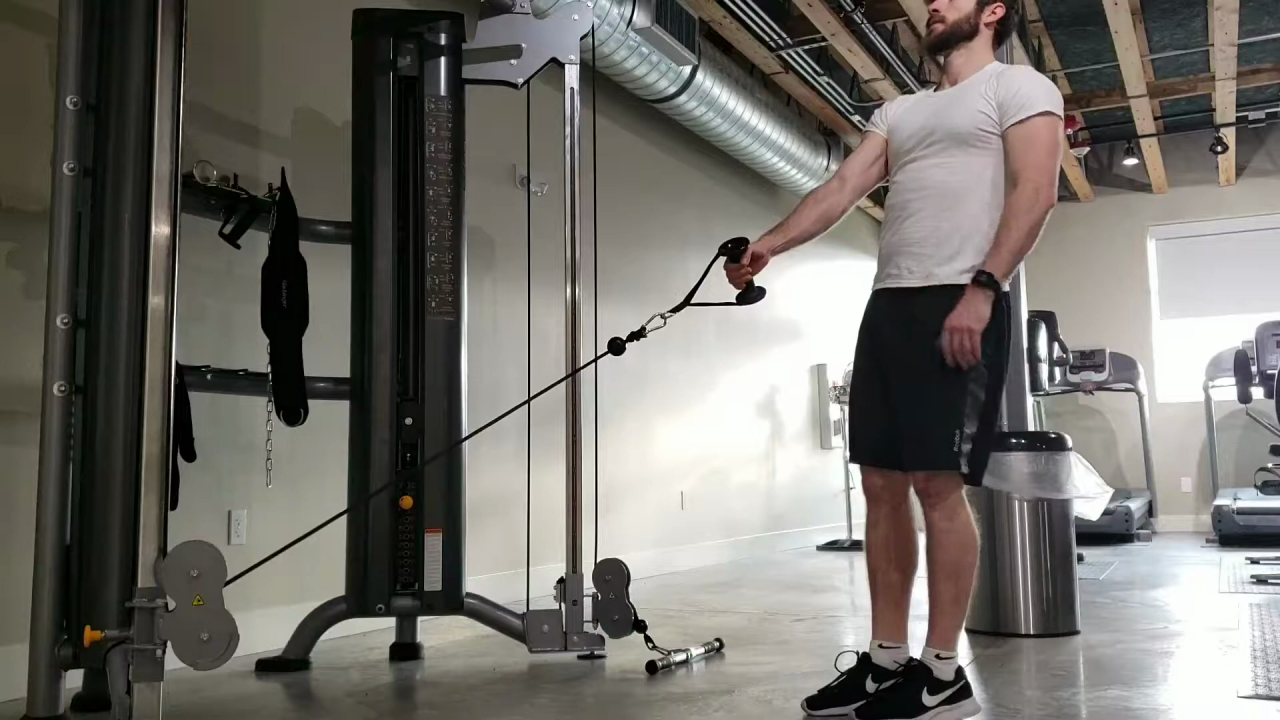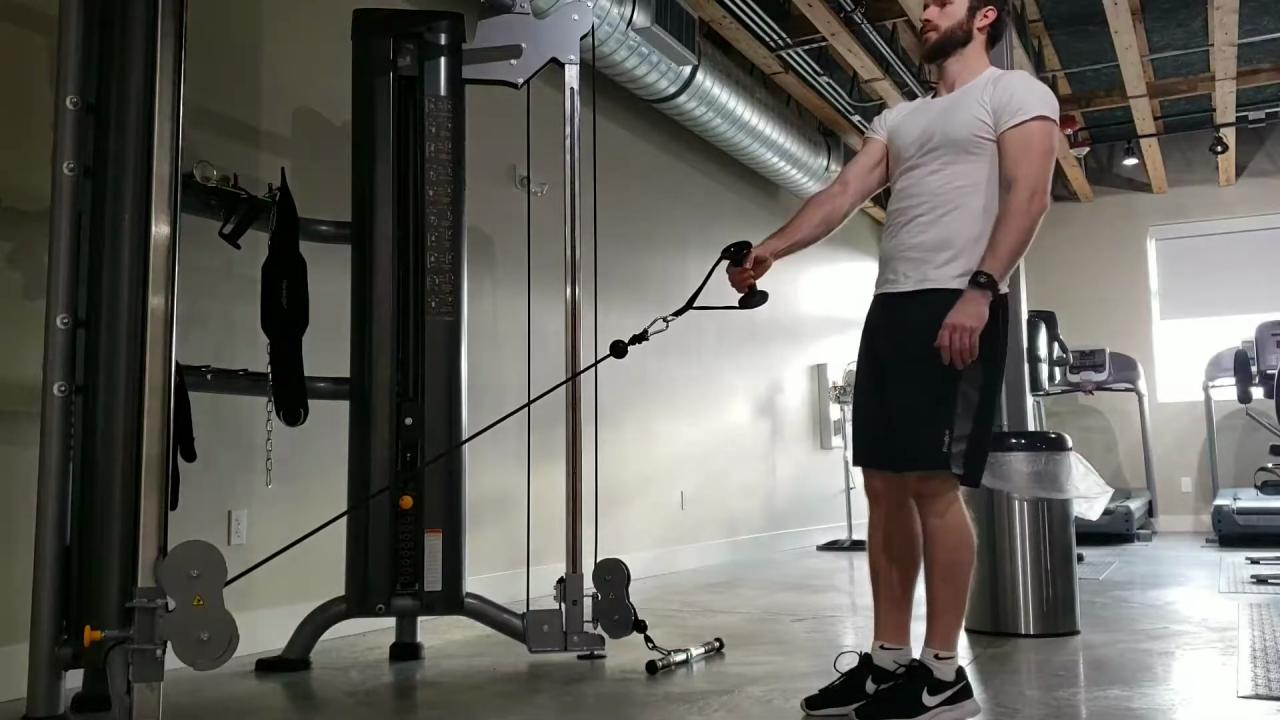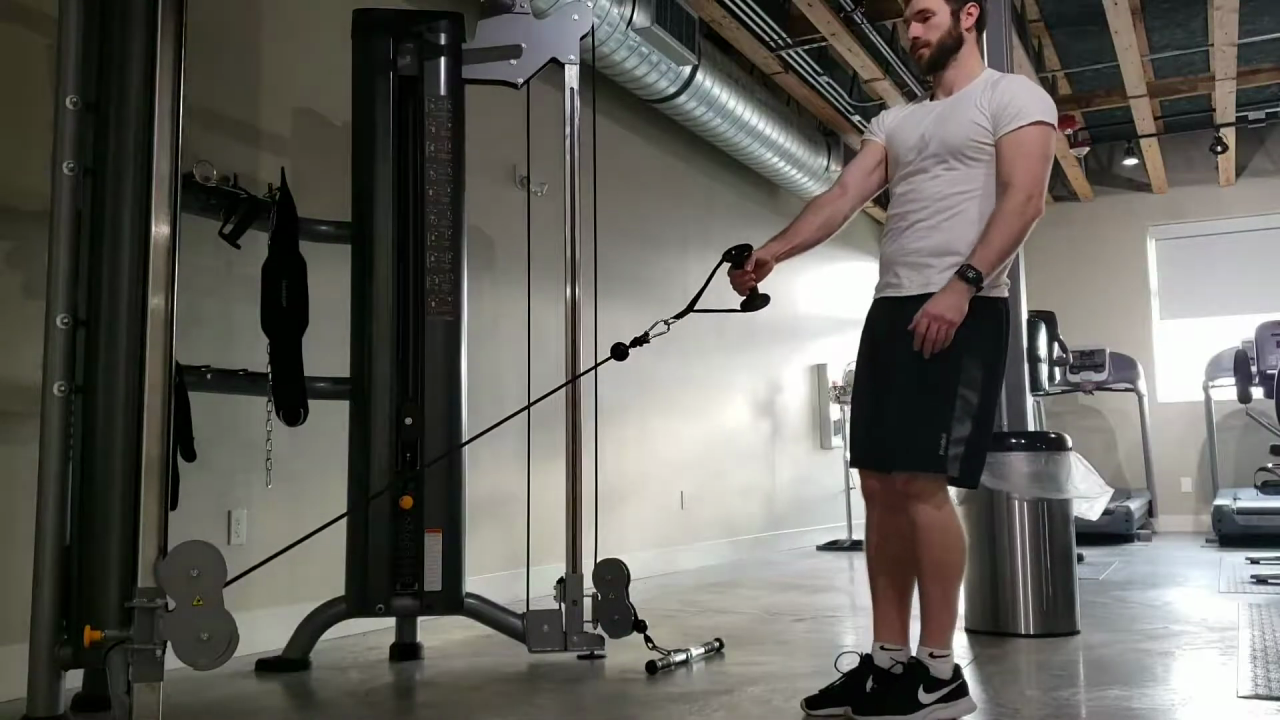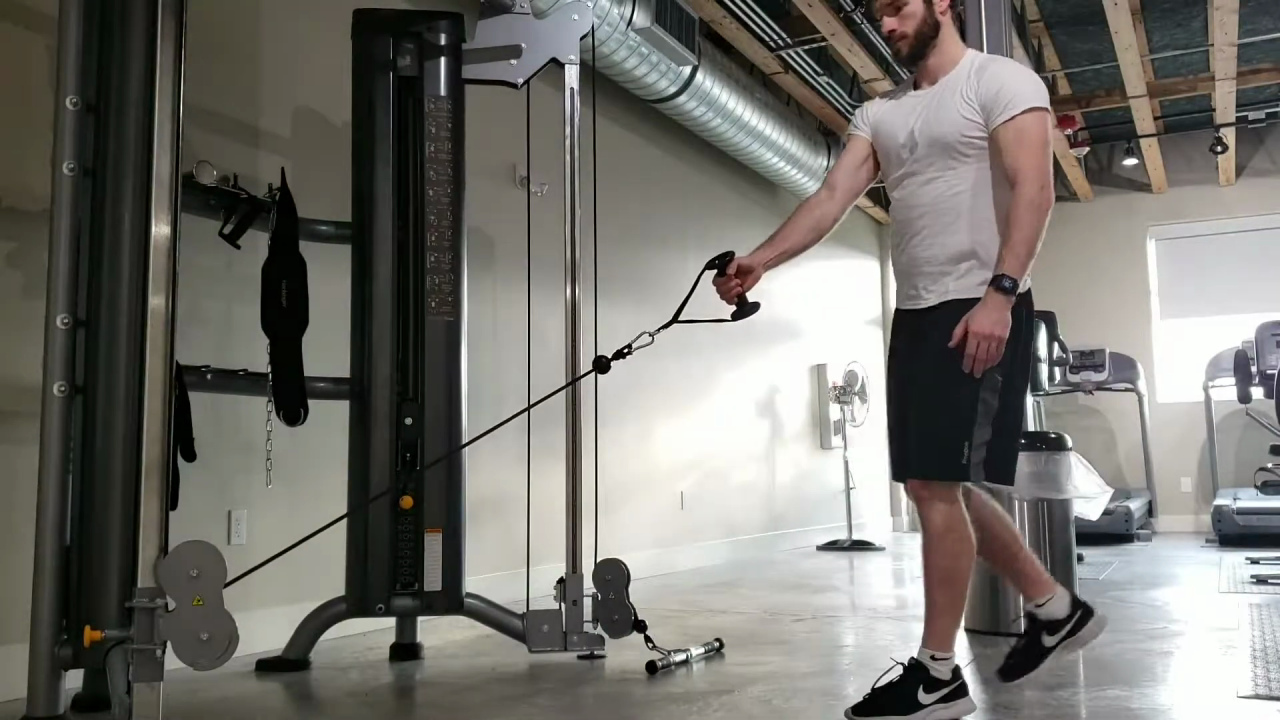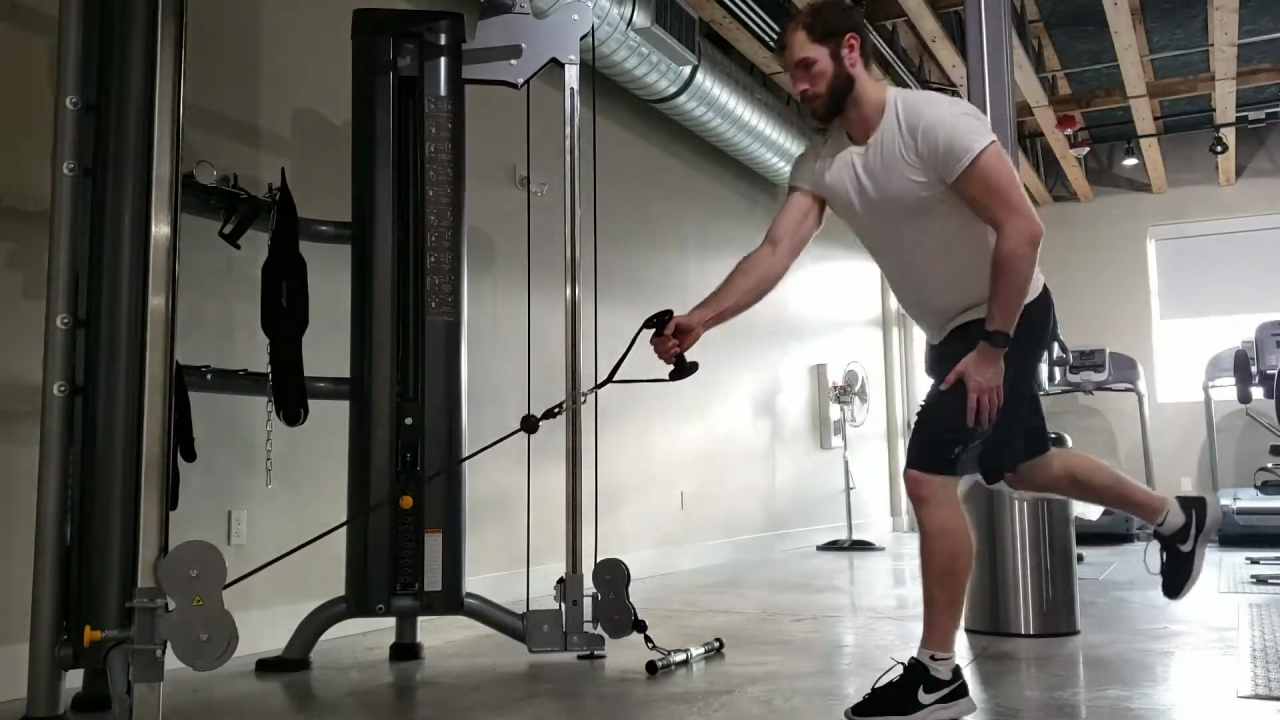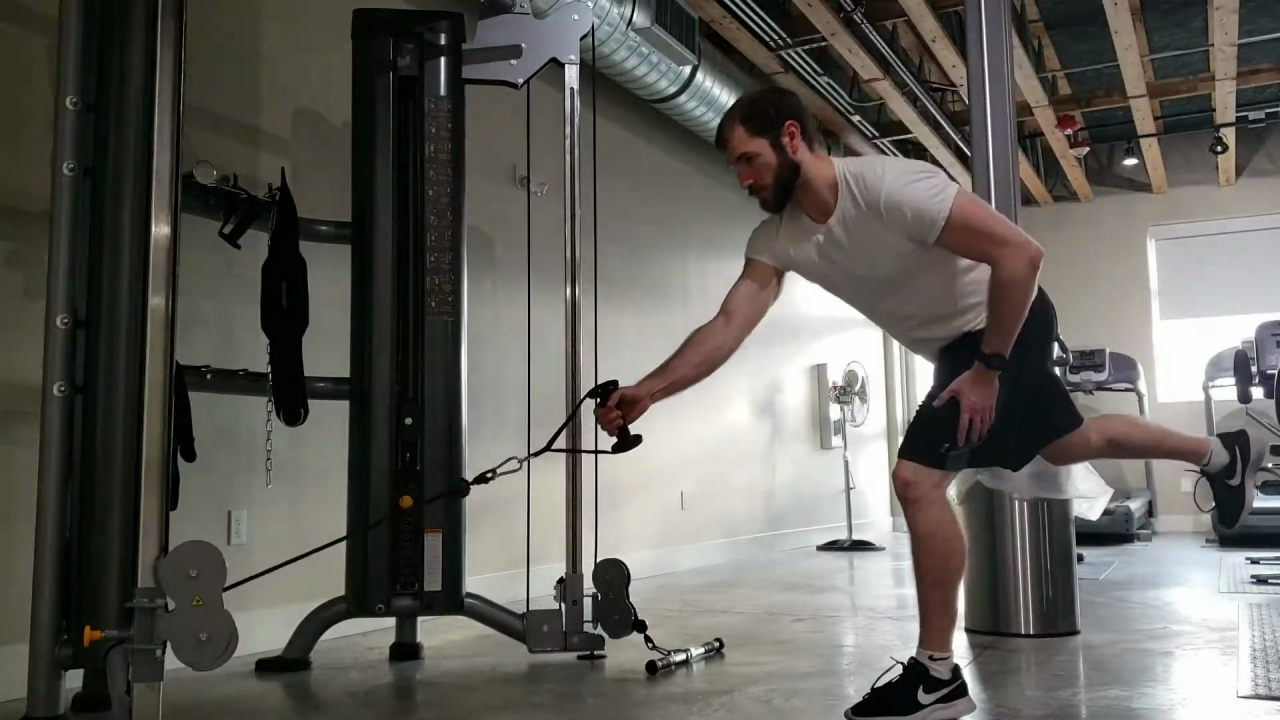
dt=0.7s
person 1, frame 1
left shoulder: (1018, 87)
right shoulder: (898, 111)
left elbow: (1035, 190)
right elbow: (842, 188)
left wrist: (982, 288)
right wrist: (768, 245)
left hip: (962, 306)
right hip: (889, 305)
left knee: (937, 484)
right knee: (882, 483)
right ankle: (887, 659)
person 1, frame 2
left shoulder: (1016, 92)
right shoulder: (900, 117)
left elbow: (1028, 194)
right elbow: (843, 192)
left wrist: (979, 288)
right wrist: (769, 249)
left hip: (959, 308)
right hip: (890, 308)
left knee: (932, 484)
right knee: (884, 485)
right ankle: (890, 659)
person 1, frame 3
left shoulder: (1013, 96)
right shoulder: (896, 120)
left elbow: (1023, 199)
right elbow: (844, 195)
left wrist: (963, 284)
right wrist: (771, 252)
left hip: (961, 311)
right hip: (891, 312)
left knee: (920, 482)
right knee: (879, 485)
right ankle: (888, 659)
person 1, frame 4
left shoulder: (1000, 80)
right shoulder: (880, 110)
left elbow: (1033, 189)
right elbow: (833, 196)
left wrist: (999, 291)
right wrist: (762, 260)
left hip: (979, 313)
right hip: (914, 315)
left knee: (938, 487)
right knee: (932, 487)
right ankle: (1056, 609)
person 1, frame 5
left shoulder: (934, 121)
right shoulder: (819, 165)
left elbow: (1022, 229)
right elbow: (773, 253)
left wrist: (994, 346)
right wrist: (700, 319)
left hip: (1005, 318)
right hip: (952, 332)
left knee: (929, 477)
right knee: (1027, 466)
right ankle: (1178, 516)
person 1, frame 6
left shoulder: (891, 187)
right shoulder: (776, 239)
left elbow: (1021, 253)
right elbow: (727, 326)
left wrist: (989, 368)
right wrist: (648, 392)
left hip: (1005, 328)
right hip: (958, 345)
left knee: (917, 477)
right knee: (1069, 444)
right ankle: (1220, 455)
